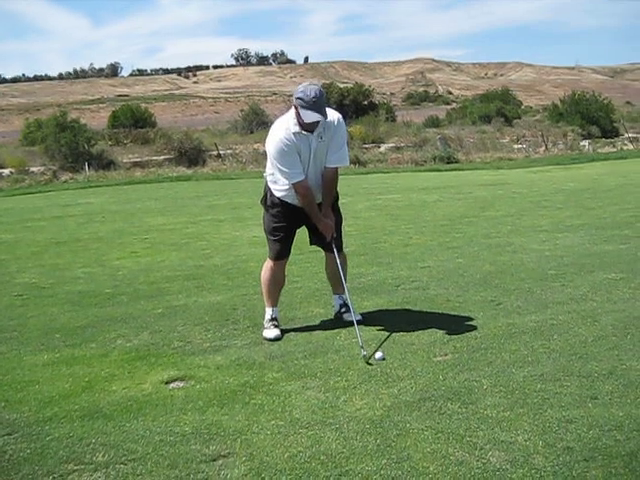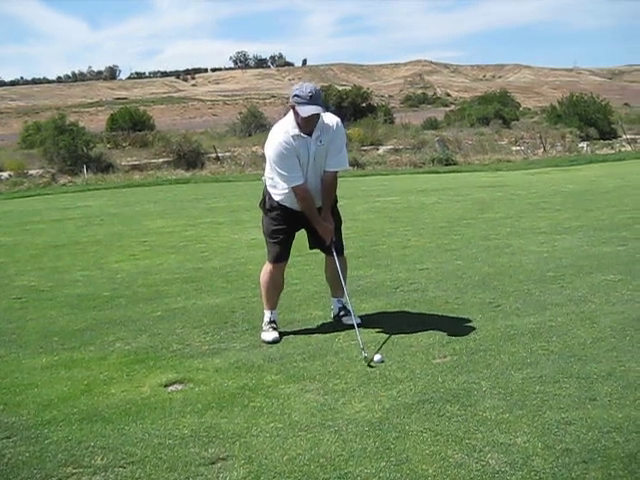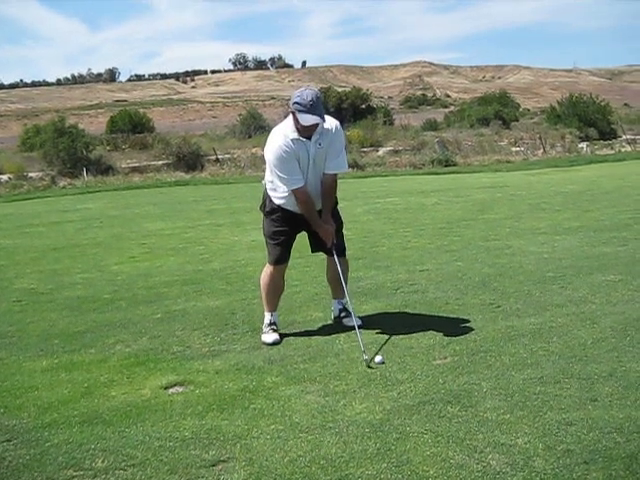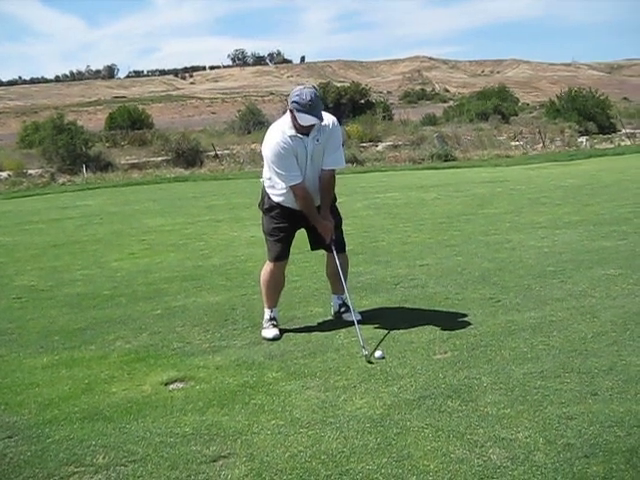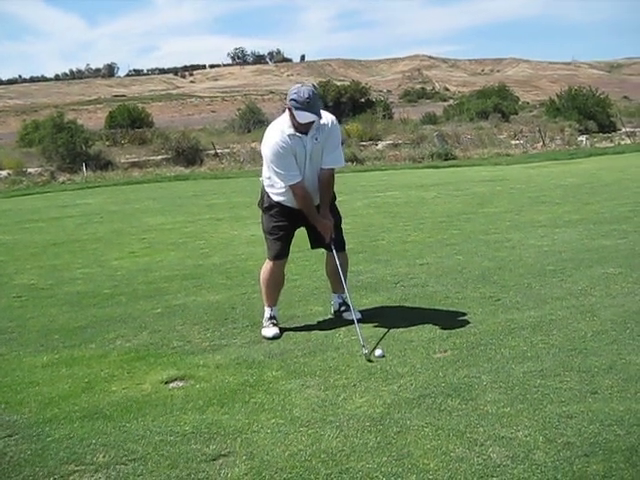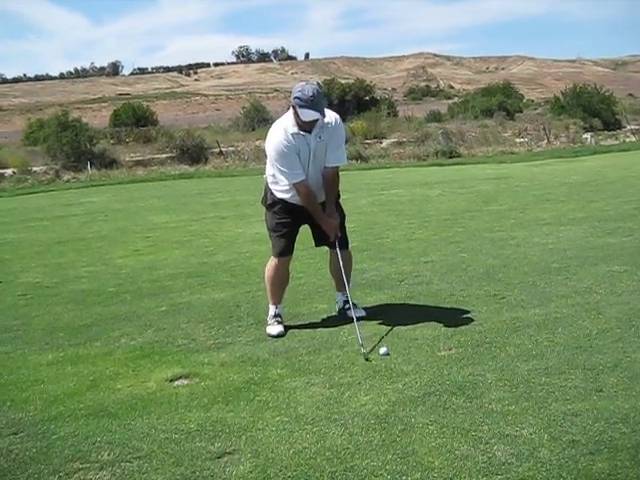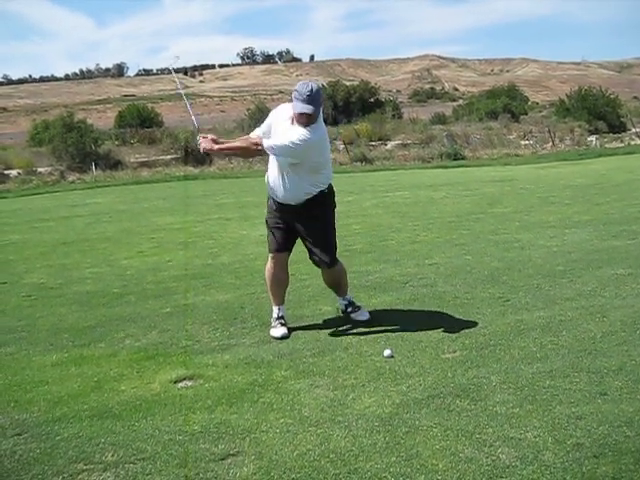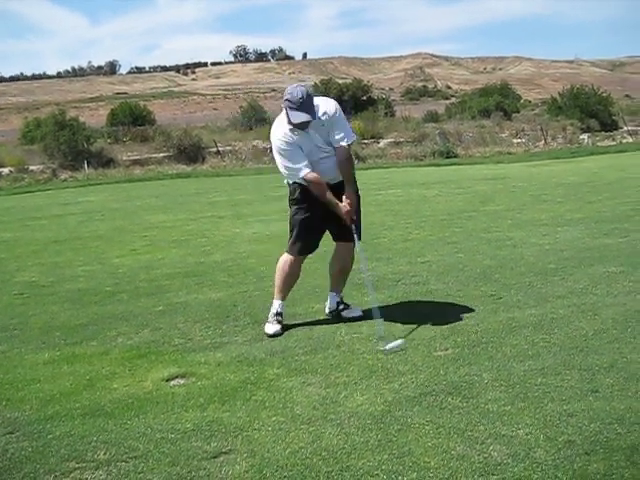
dt=0.5s
person 1, frame 1
left shoulder: (335, 122)
right shoulder: (281, 136)
left elbow: (331, 171)
right elbow: (300, 187)
left wrist: (327, 209)
right wrist: (319, 220)
left hip: (322, 196)
right hip: (284, 200)
left knee: (335, 249)
right knee: (277, 258)
left ankle: (340, 303)
right ankle: (271, 316)
person 1, frame 2
left shoulder: (334, 126)
right shoulder: (280, 140)
left elbow: (330, 175)
right elbow: (299, 190)
left wrist: (327, 213)
right wrist: (318, 223)
left hip: (321, 200)
right hip: (283, 204)
left knee: (336, 252)
right knee: (276, 261)
left ankle: (339, 306)
right ankle: (269, 319)
person 1, frame 3
left shoulder: (333, 129)
right shoulder: (279, 143)
left elbow: (330, 178)
right elbow: (299, 193)
left wrist: (327, 216)
right wrist: (319, 226)
left hip: (321, 202)
right hip: (283, 207)
left knee: (338, 254)
right knee: (277, 263)
left ankle: (339, 308)
right ankle: (270, 321)
person 1, frame 4
left shoulder: (330, 126)
right shoulder: (277, 140)
left elbow: (328, 174)
right elbow: (297, 189)
left wrist: (326, 212)
right wrist: (318, 222)
left hip: (319, 199)
right hip: (282, 204)
left knee: (338, 250)
right knee: (277, 260)
left ankle: (339, 303)
right ankle: (269, 316)
person 1, frame 5
left shoulder: (329, 124)
right shoulder: (276, 139)
left elbow: (327, 173)
right elbow: (296, 188)
left wrist: (325, 210)
right wrist: (317, 221)
left hip: (319, 198)
right hip: (281, 203)
left knee: (338, 249)
right knee: (276, 259)
left ankle: (339, 302)
right ankle: (269, 315)
person 1, frame 6
left shoulder: (334, 124)
right shoulder: (280, 137)
left elbow: (332, 172)
right elbow: (299, 186)
left wrist: (332, 211)
right wrist: (322, 219)
left hip: (323, 196)
right hip: (285, 201)
left knee: (341, 247)
right knee: (281, 256)
left ankle: (342, 300)
right ankle: (274, 312)
person 1, frame 7
left shoulder: (311, 137)
right shoulder: (281, 112)
left elbow: (260, 148)
right elbow: (256, 137)
left wrist: (217, 149)
right wrist: (220, 142)
left hip: (314, 204)
right hip: (280, 201)
left knee: (327, 261)
right knee: (277, 257)
left ankle: (346, 301)
right ankle: (278, 314)
person 1, frame 8
left shoulder: (329, 108)
right shoulder: (282, 137)
left elbow: (344, 151)
right elbow: (309, 177)
left wrist: (350, 193)
right wrist: (334, 204)
left hip: (340, 187)
right hip: (307, 193)
left knee: (346, 245)
right knee: (296, 253)
left ankle: (335, 301)
right ankle: (276, 310)
